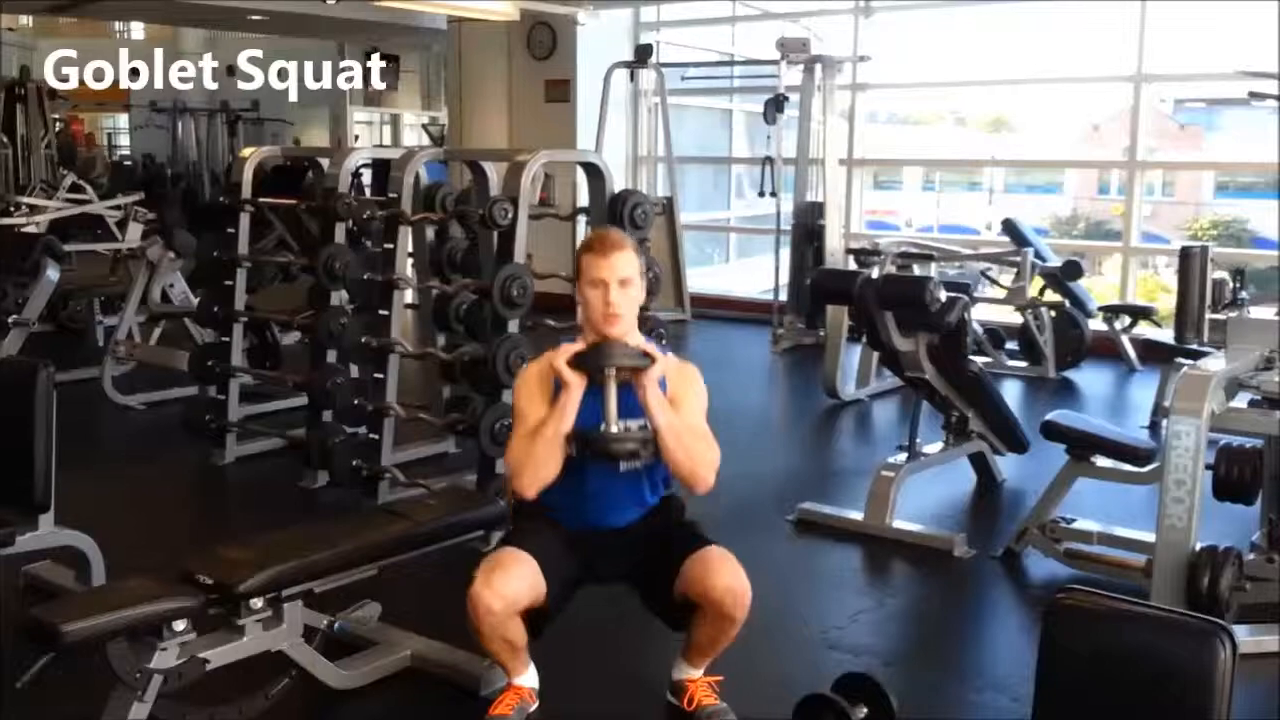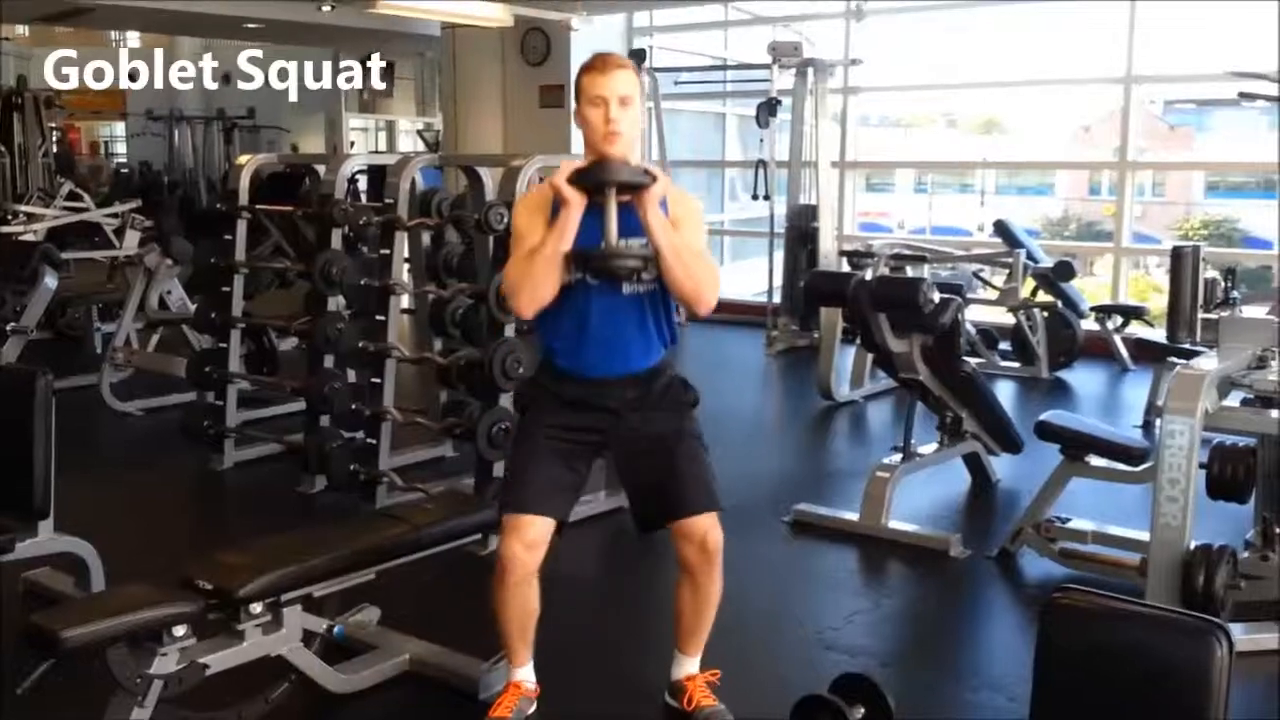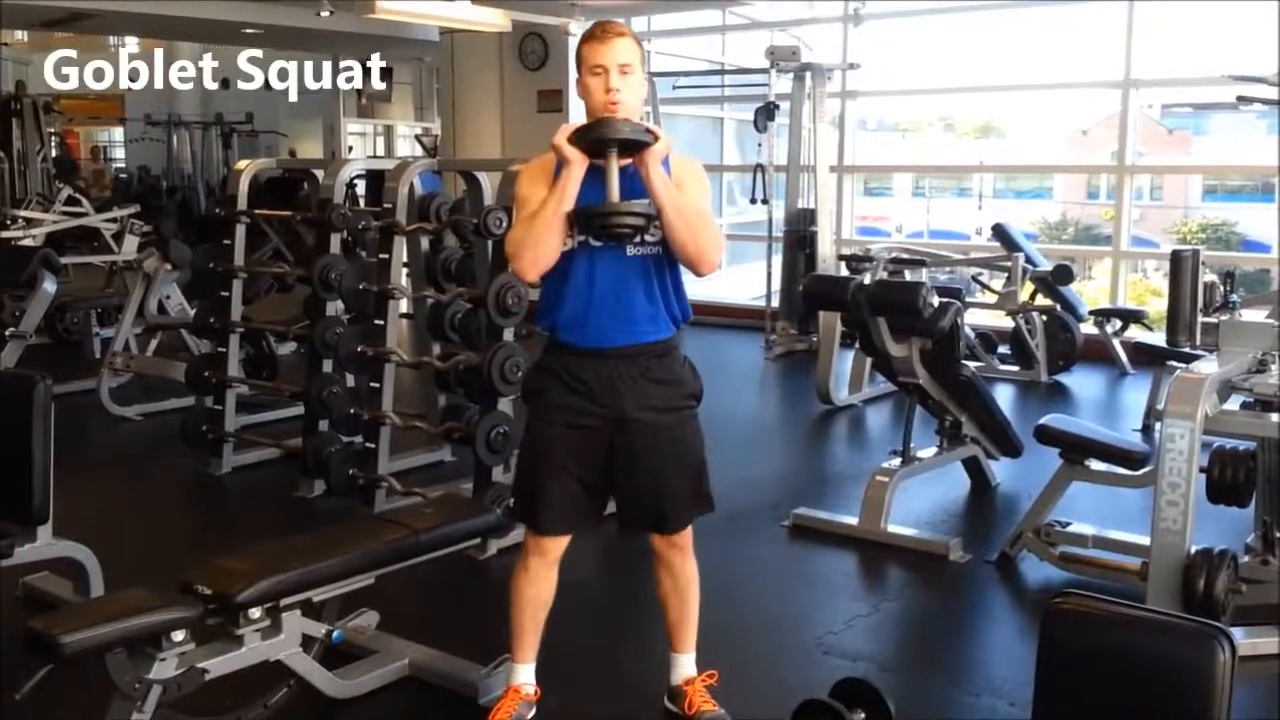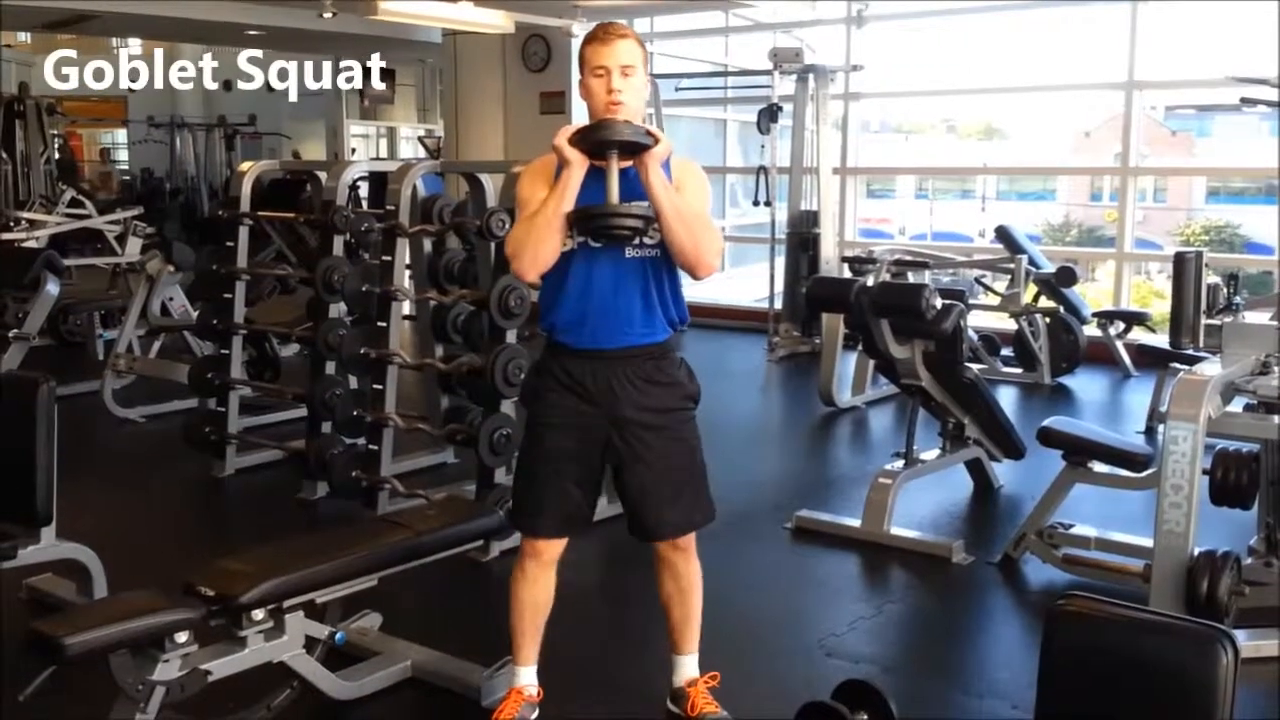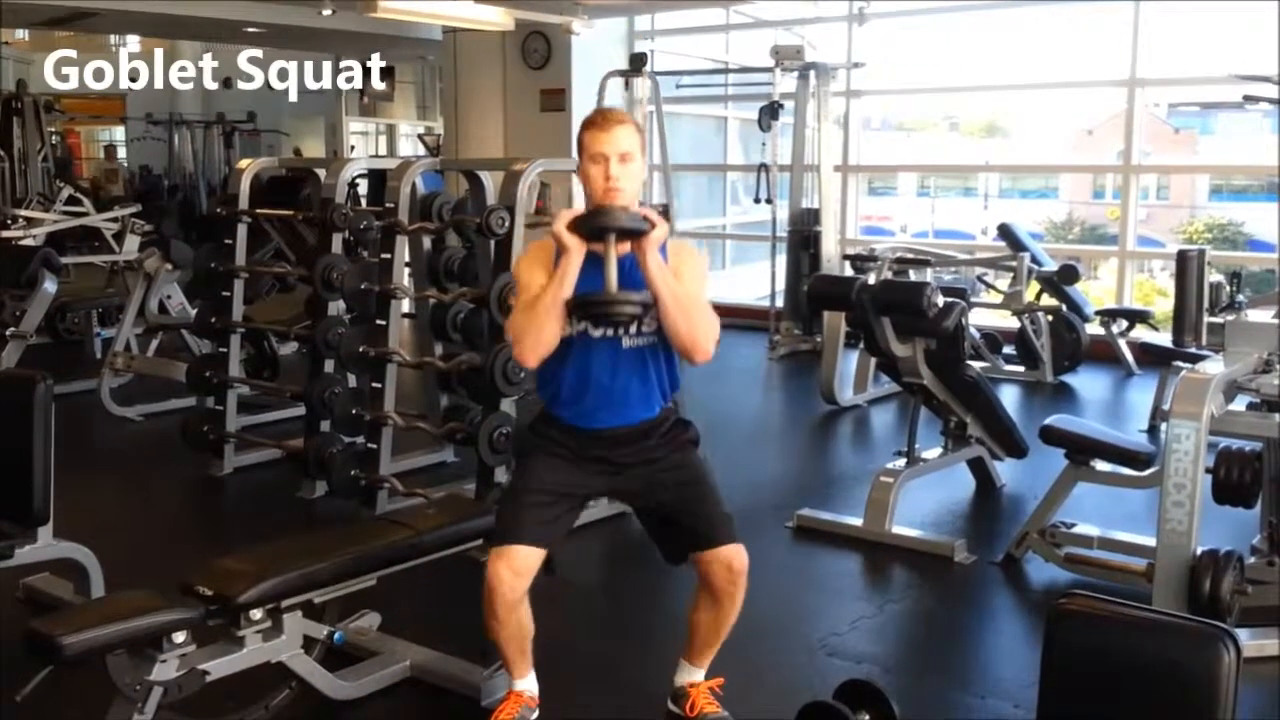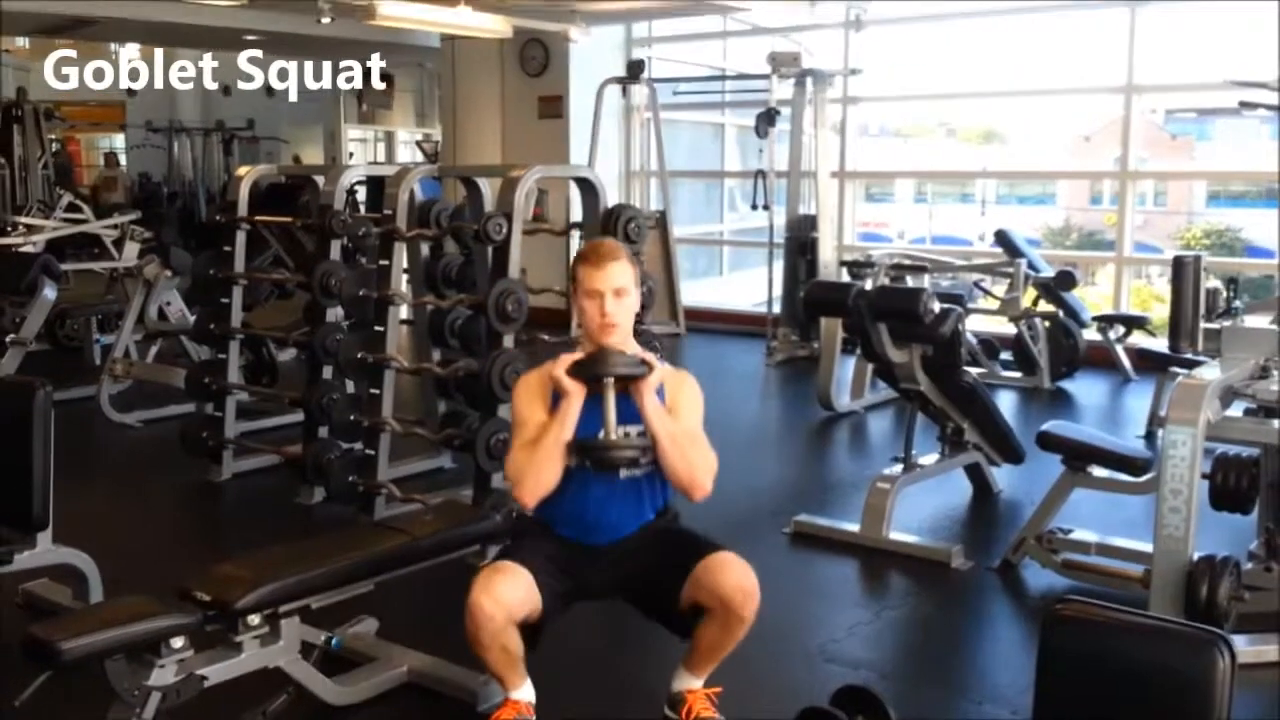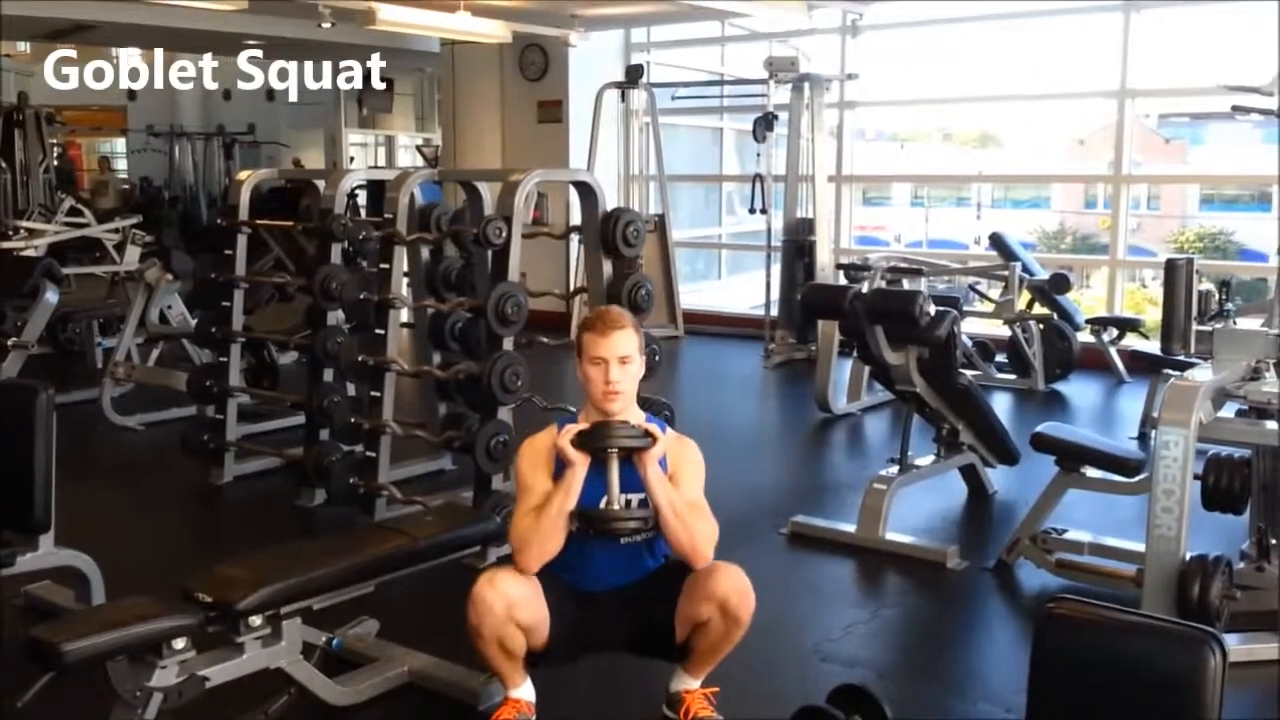
dt=0.4s
person 1, frame 1
left shoulder: (677, 375)
right shoulder: (543, 376)
left elbow: (702, 478)
right elbow: (525, 484)
left wrist: (650, 393)
right wrist: (571, 393)
left hip: (648, 525)
right hip: (560, 527)
left knee: (730, 594)
right knee: (489, 598)
left ankle: (688, 677)
person 1, frame 2
left shoulder: (675, 202)
right shoulder: (542, 201)
left elbow: (704, 299)
right elbow: (524, 301)
left wrist: (649, 208)
right wrist: (571, 209)
left hip: (651, 394)
right hip: (563, 397)
left knee: (704, 542)
right knee: (518, 553)
person 1, frame 3
left shoulder: (680, 168)
right shoulder: (544, 170)
left elbow: (706, 259)
right elbow: (527, 264)
left wrist: (652, 170)
right wrist: (575, 171)
left hip: (655, 373)
right hip: (570, 375)
left knee: (673, 537)
right knee: (544, 542)
person 1, frame 4
left shoulder: (680, 170)
right shoulder: (546, 170)
left elbow: (704, 261)
right elbow: (526, 265)
left wrist: (651, 173)
right wrist: (575, 171)
left hip: (651, 375)
right hip: (568, 376)
left knee: (676, 543)
right knee: (539, 546)
person 1, frame 5
left shoulder: (677, 254)
right shoulder: (544, 254)
left elbow: (700, 347)
right elbow: (528, 351)
left wrist: (649, 258)
right wrist: (573, 257)
left hip: (652, 436)
right hip: (565, 439)
left knee: (728, 564)
right knee: (505, 575)
person 1, frame 6
left shoulder: (675, 384)
right shoulder: (540, 385)
left elbow: (698, 485)
right elbow: (528, 491)
left wrist: (647, 400)
right wrist: (573, 401)
left hip: (645, 538)
right hip: (559, 542)
left knee: (739, 588)
right knee: (486, 604)
person 1, frame 7
left shoulder: (676, 448)
right shoulder: (542, 448)
left elbow: (699, 554)
right elbow: (529, 558)
left wrist: (649, 470)
right wrist: (576, 471)
left hip: (647, 593)
right hip: (566, 597)
left knee: (732, 590)
right knee: (490, 595)
